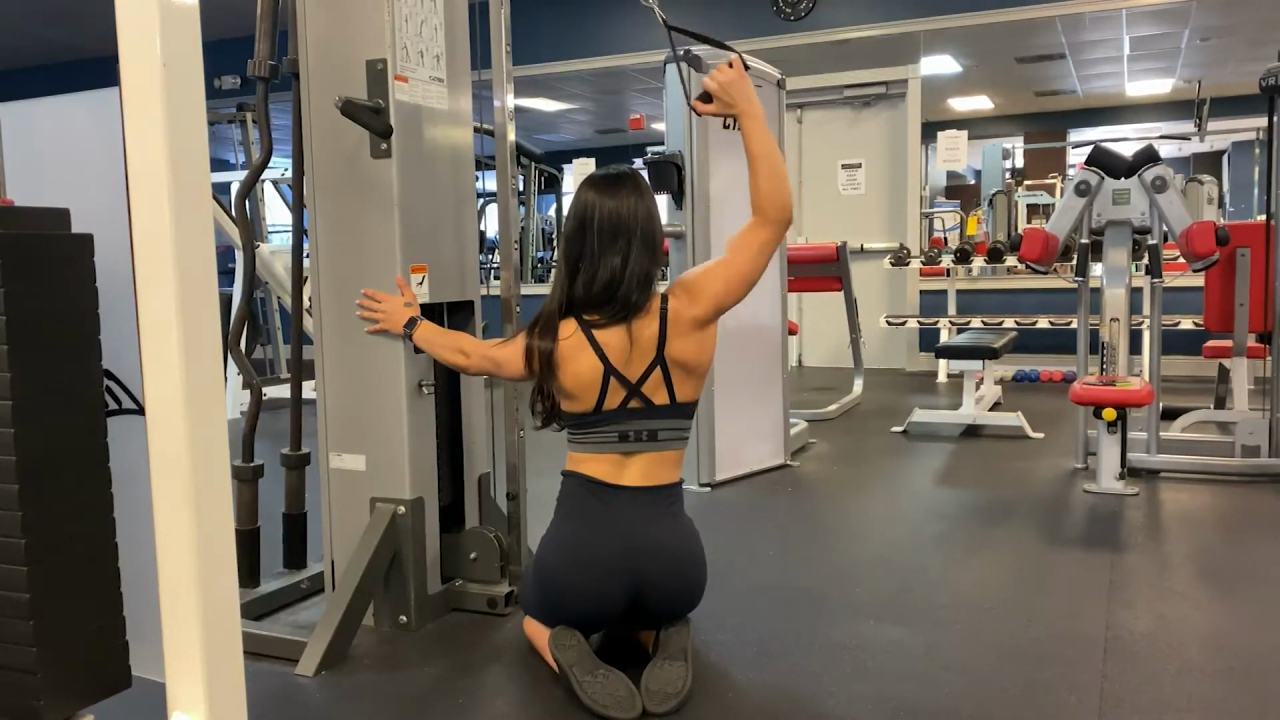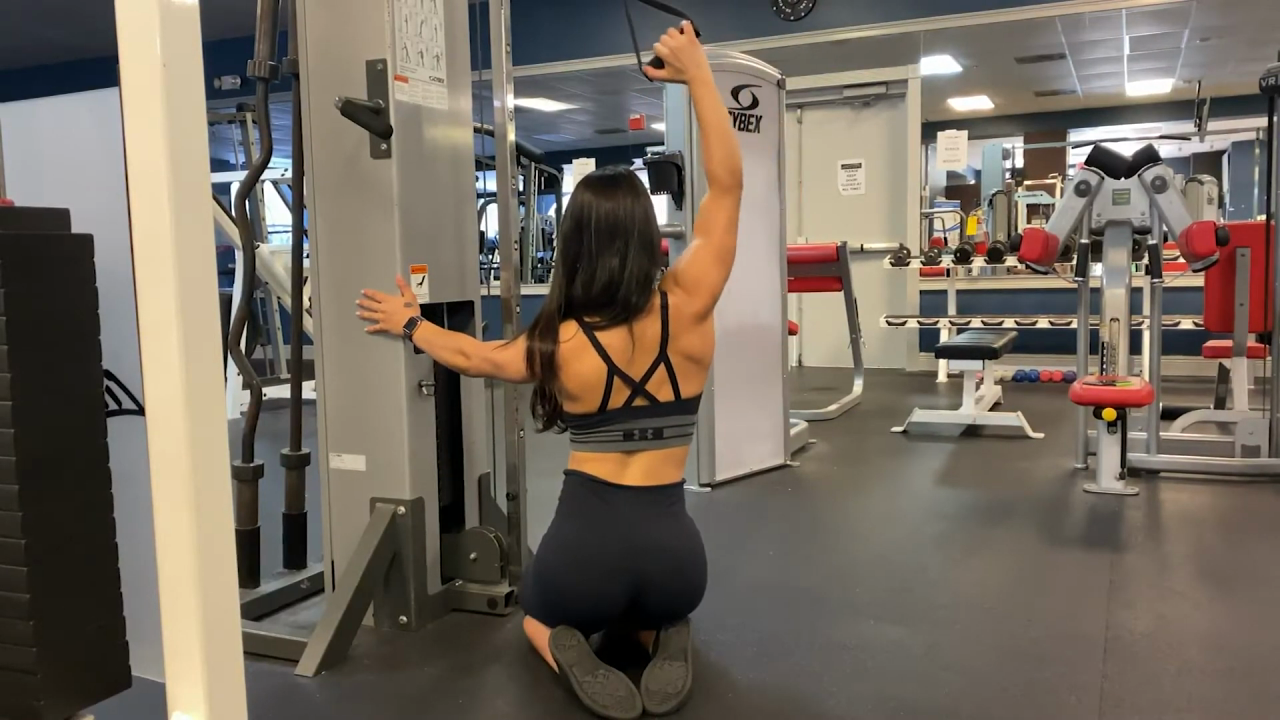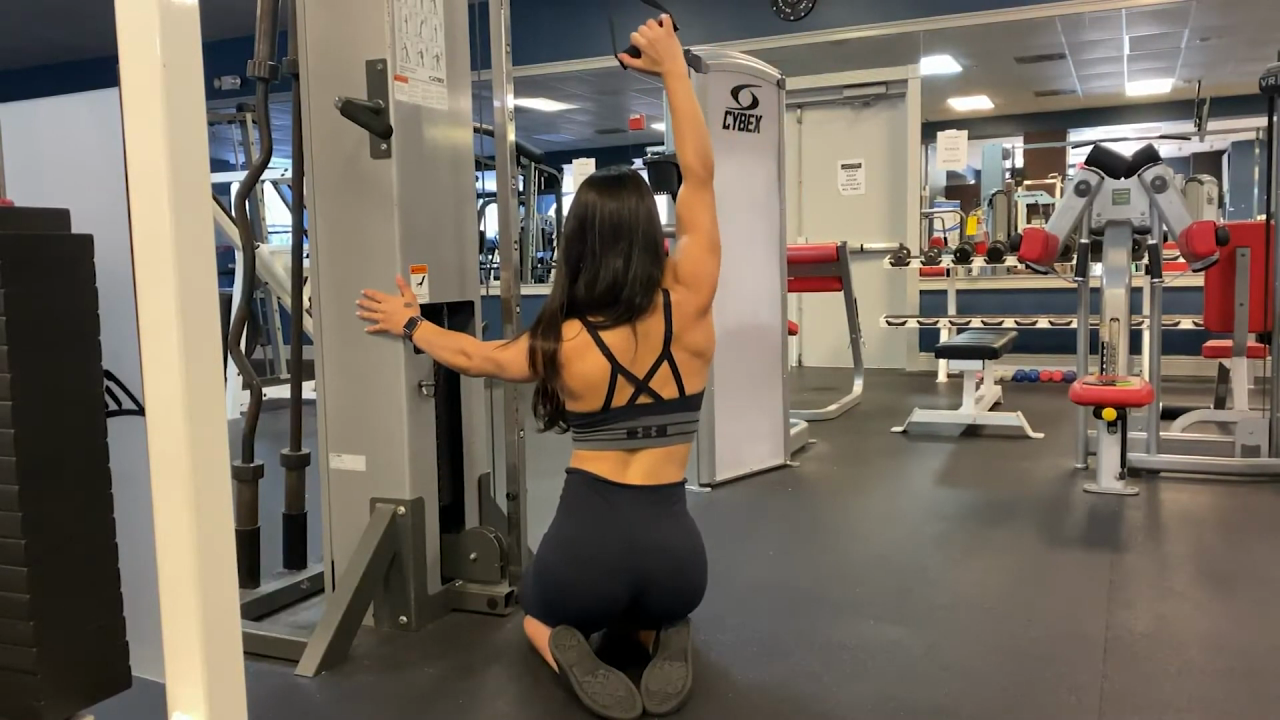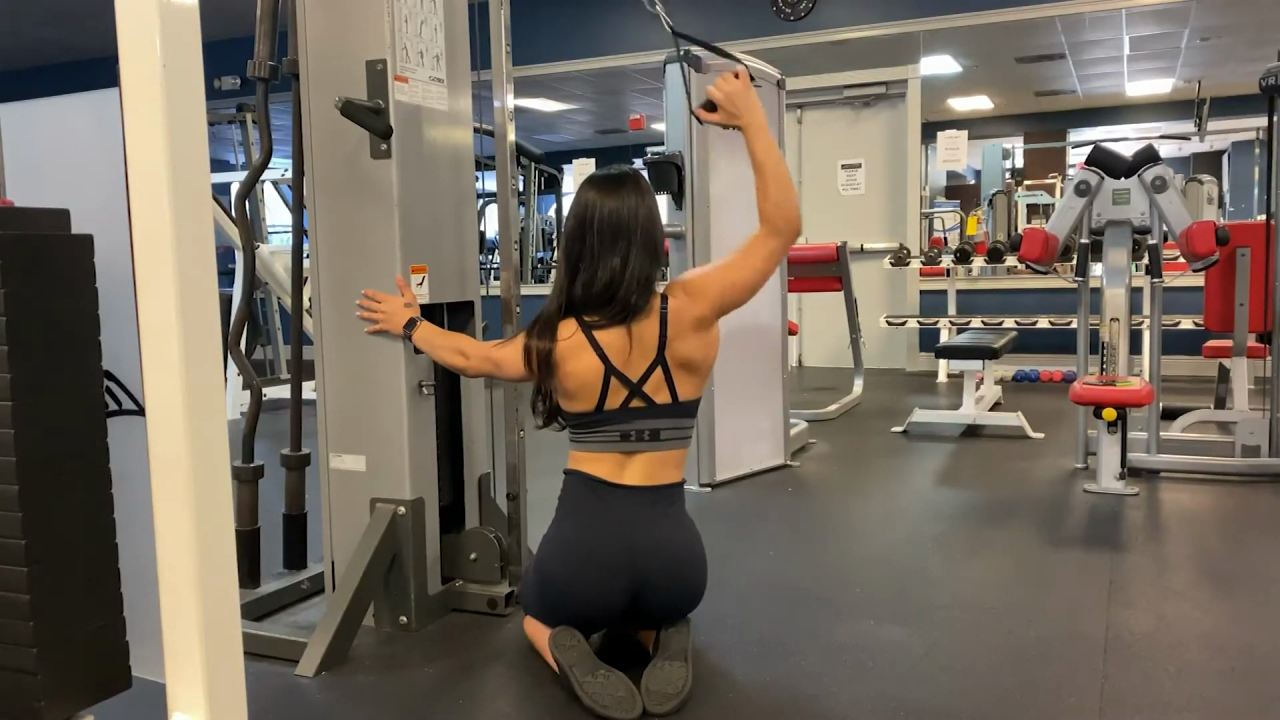
dt=0.5s
person 1, frame 1
left shoulder: (557, 341)
right shoulder: (690, 315)
left elbow: (473, 355)
right elbow: (773, 217)
left wrist: (408, 322)
right wrist: (746, 107)
left hip: (582, 545)
right hip: (670, 550)
left knee: (539, 614)
right knee: (657, 604)
left ankle: (569, 657)
right ankle: (663, 640)
person 1, frame 2
left shoulder: (558, 344)
right shoulder: (687, 310)
left elbow: (474, 356)
right elbow: (727, 184)
left wrist: (408, 323)
right wrist: (697, 73)
left hip: (583, 546)
right hip: (672, 550)
left knee: (539, 614)
right knee: (656, 603)
left ankle: (570, 655)
right ankle: (663, 638)
person 1, frame 3
left shoulder: (562, 342)
right shoulder: (688, 308)
left elbow: (475, 357)
right elbow: (698, 176)
left wrist: (410, 323)
right wrist: (672, 65)
left hip: (585, 543)
right hip: (671, 547)
left knee: (540, 613)
right knee: (657, 602)
left ankle: (569, 656)
right ankle: (662, 641)
person 1, frame 4
left shoulder: (557, 341)
right shoulder: (691, 315)
left elbow: (474, 356)
right elbow: (782, 226)
left wrist: (408, 324)
right wrist: (750, 118)
left hip: (582, 544)
right hip: (671, 549)
left knee: (538, 613)
right knee: (651, 603)
left ankle: (567, 655)
right ankle: (661, 639)
